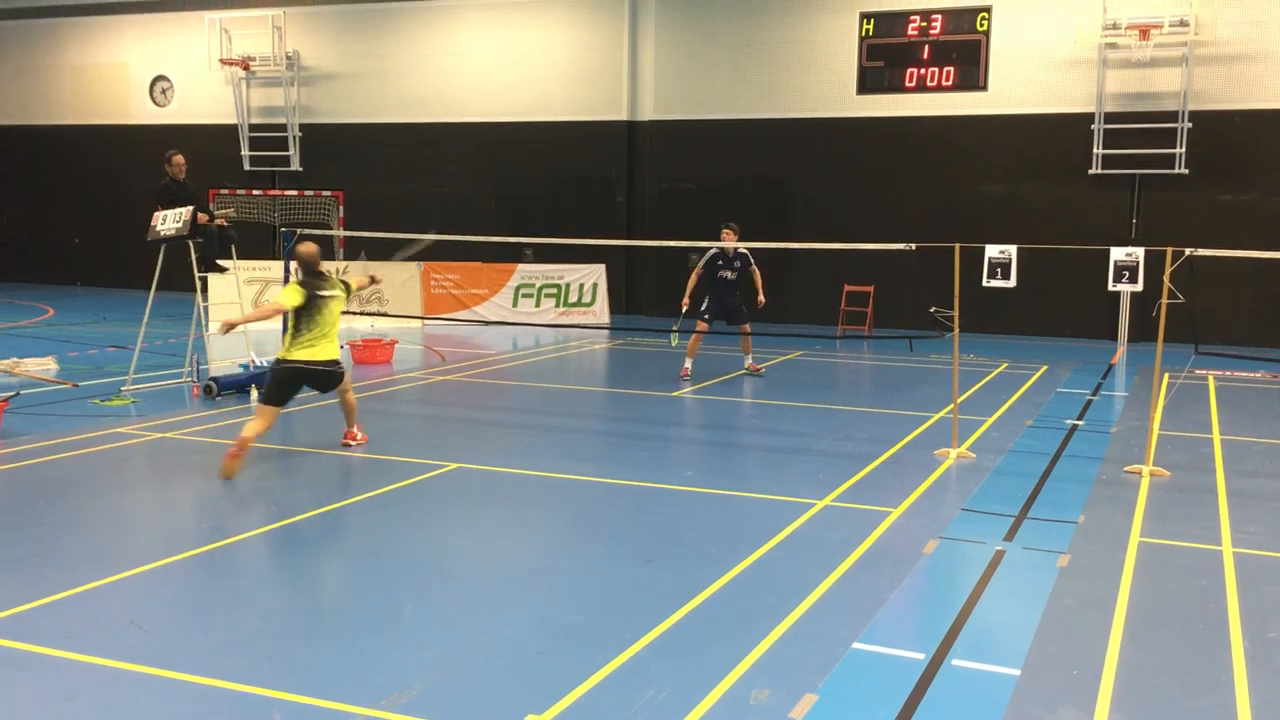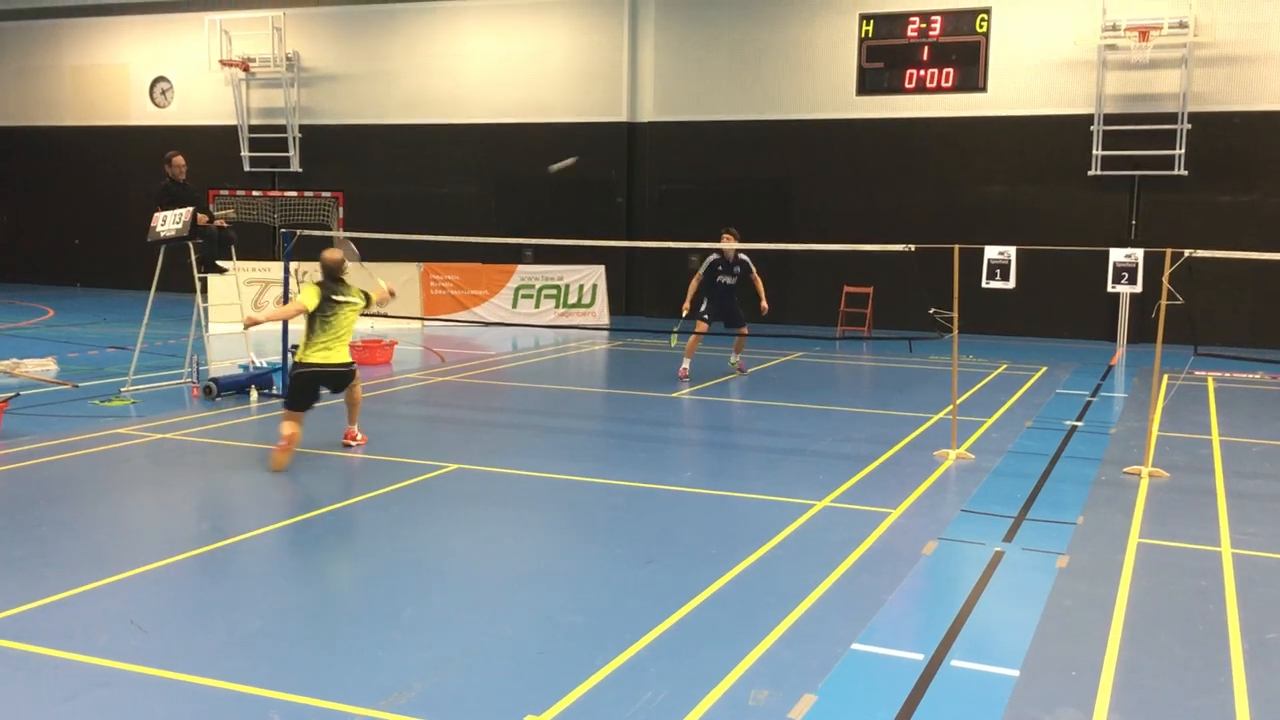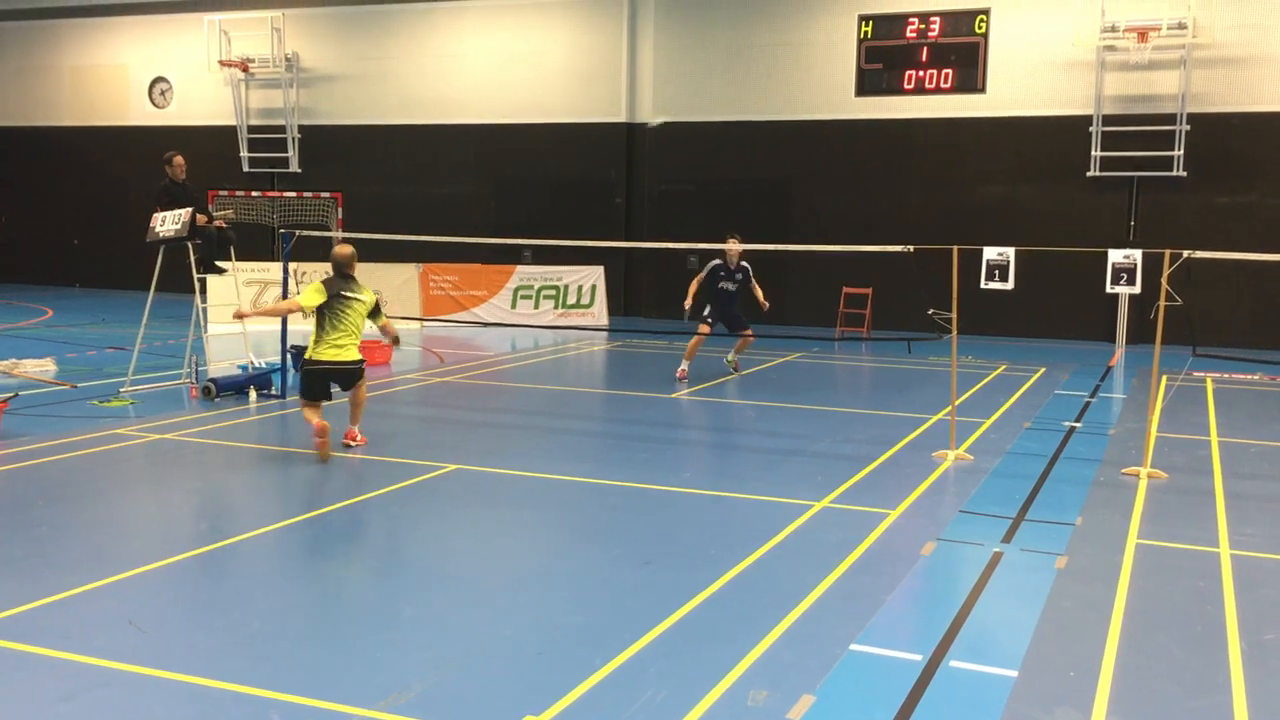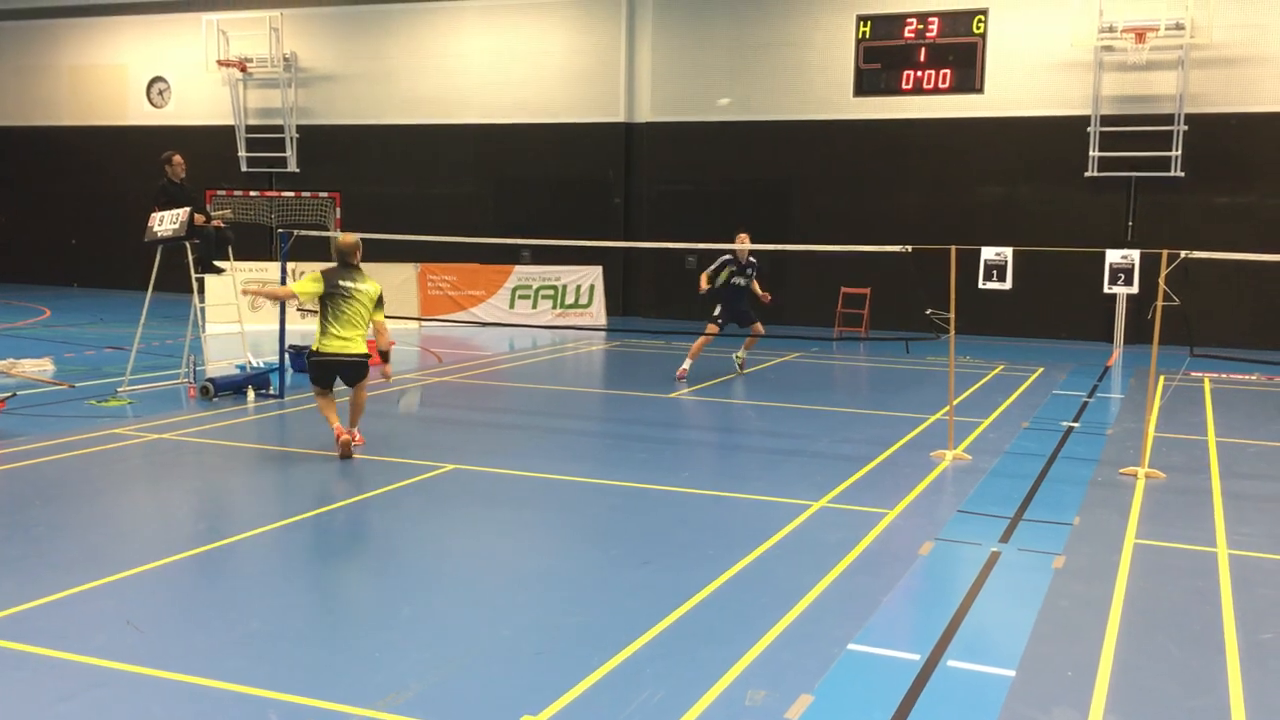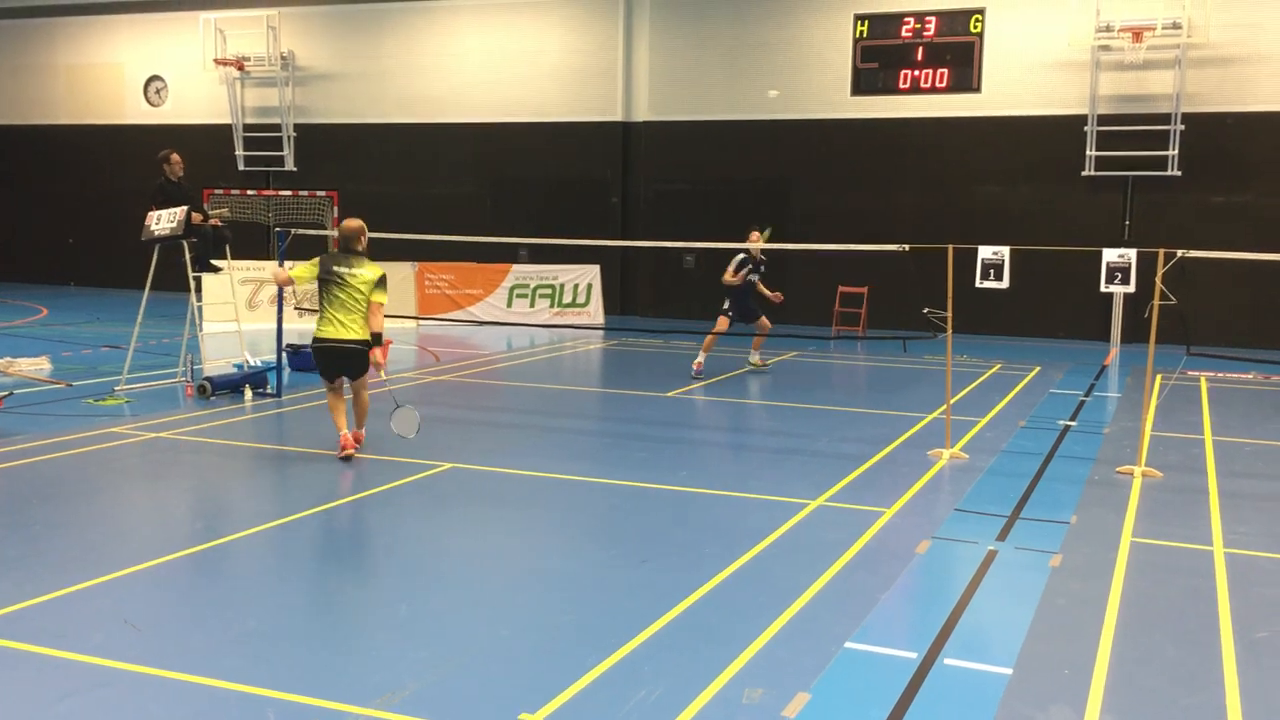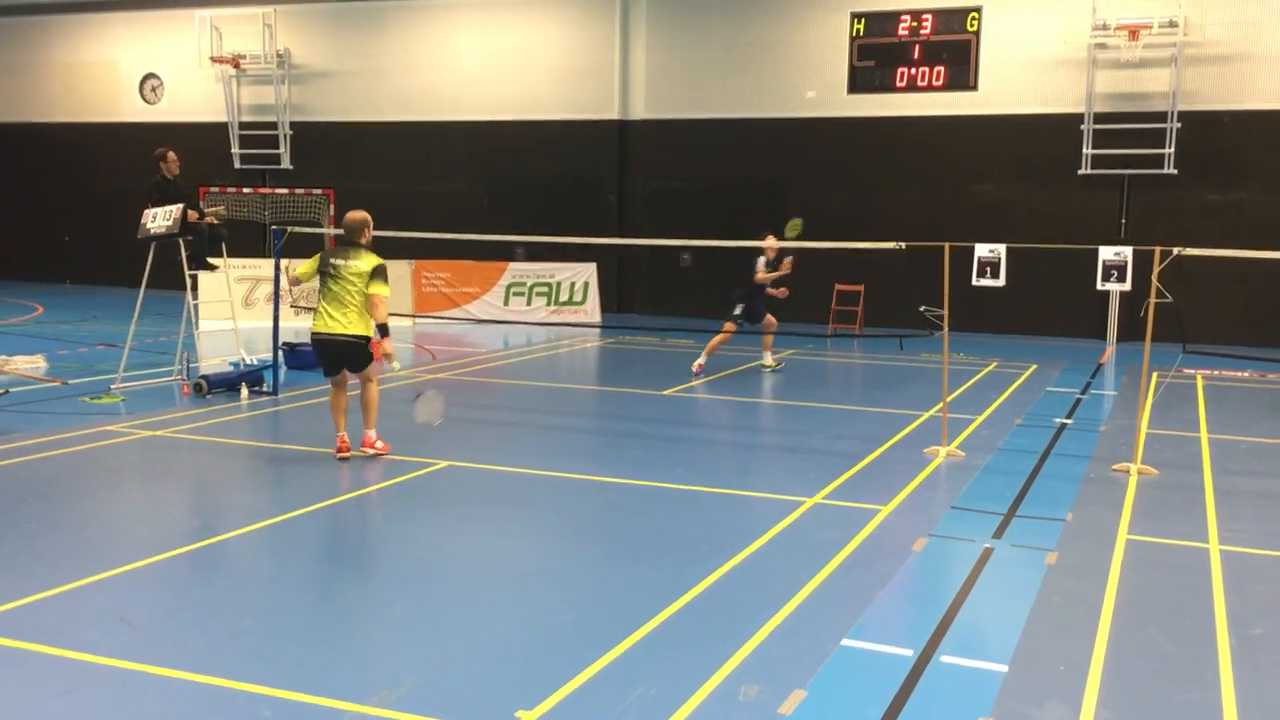
dt=0.1s
person 1, frame 1
left shoulder: (301, 287)
right shoulder: (339, 286)
left elbow: (277, 307)
right elbow: (356, 284)
left wrist: (238, 320)
right wrist: (371, 279)
left hip: (290, 362)
right hip: (325, 363)
left knee: (262, 420)
right knee: (345, 388)
left ankle: (242, 442)
right ankle: (352, 432)
person 1, frame 2
left shoulder: (319, 289)
right shoulder: (356, 294)
left elbow: (297, 307)
right elbow: (376, 298)
left wrist: (260, 318)
right wrist: (388, 292)
left hip: (307, 366)
right hip: (340, 365)
left knee: (290, 420)
right knee: (353, 385)
left ankle: (288, 436)
right ankle: (353, 432)
person 1, frame 3
left shoulder: (325, 287)
right shoulder: (368, 296)
left elbow: (292, 305)
right elbow: (386, 327)
left wrist: (252, 312)
right wrist: (394, 338)
left hip: (318, 362)
right hip: (349, 363)
left knee: (310, 408)
right knee: (358, 384)
left ankle: (318, 426)
right ankle: (353, 432)
person 1, frame 4
left shoulder: (327, 276)
right shoulder: (374, 288)
left elbow: (287, 293)
right elbow: (380, 329)
left wrist: (256, 291)
right wrist: (385, 361)
left hip: (323, 354)
right hip: (356, 355)
left knee: (322, 395)
right knee: (359, 389)
left ankle: (339, 431)
right ankle: (352, 433)
person 1, frame 5
left shoulder: (325, 262)
right shoulder: (376, 272)
left elbow: (286, 279)
right elbow: (376, 311)
left wrist: (278, 273)
right wrist: (377, 347)
left hip: (325, 341)
right hip: (357, 342)
left knee: (334, 390)
right knee: (359, 388)
left ankle: (345, 437)
right ankle: (358, 433)
person 1, frame 6
left shoulder: (326, 256)
right shoulder: (375, 264)
left elbow: (294, 278)
right elbow: (377, 302)
right wrist: (385, 337)
left hip: (320, 335)
right hip: (353, 338)
left knee: (338, 385)
right knee: (368, 381)
left ankle: (342, 441)
right ankle: (371, 437)
